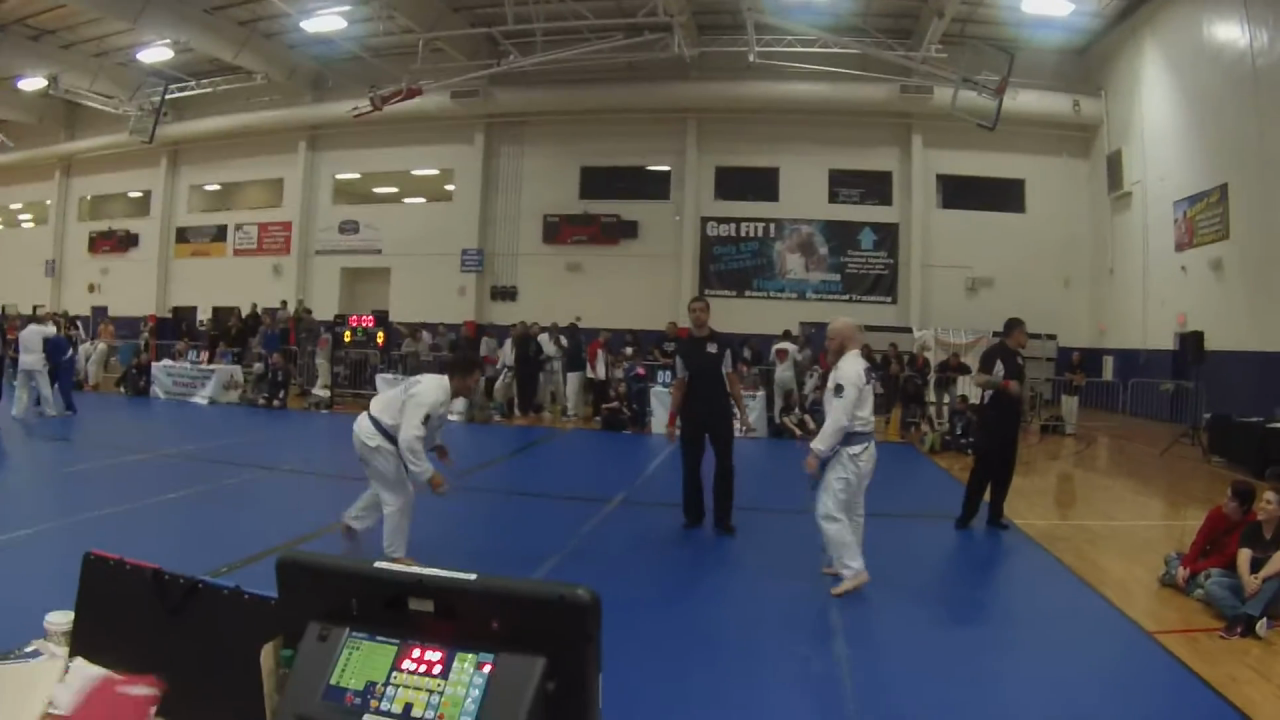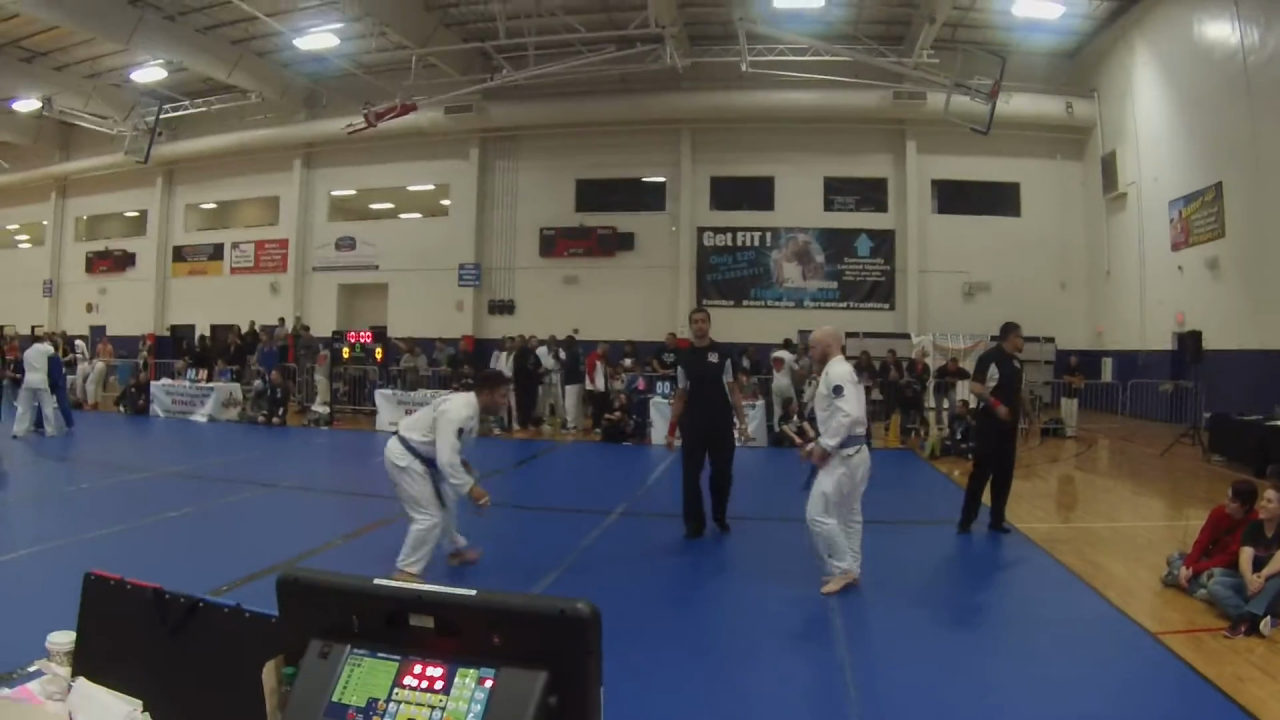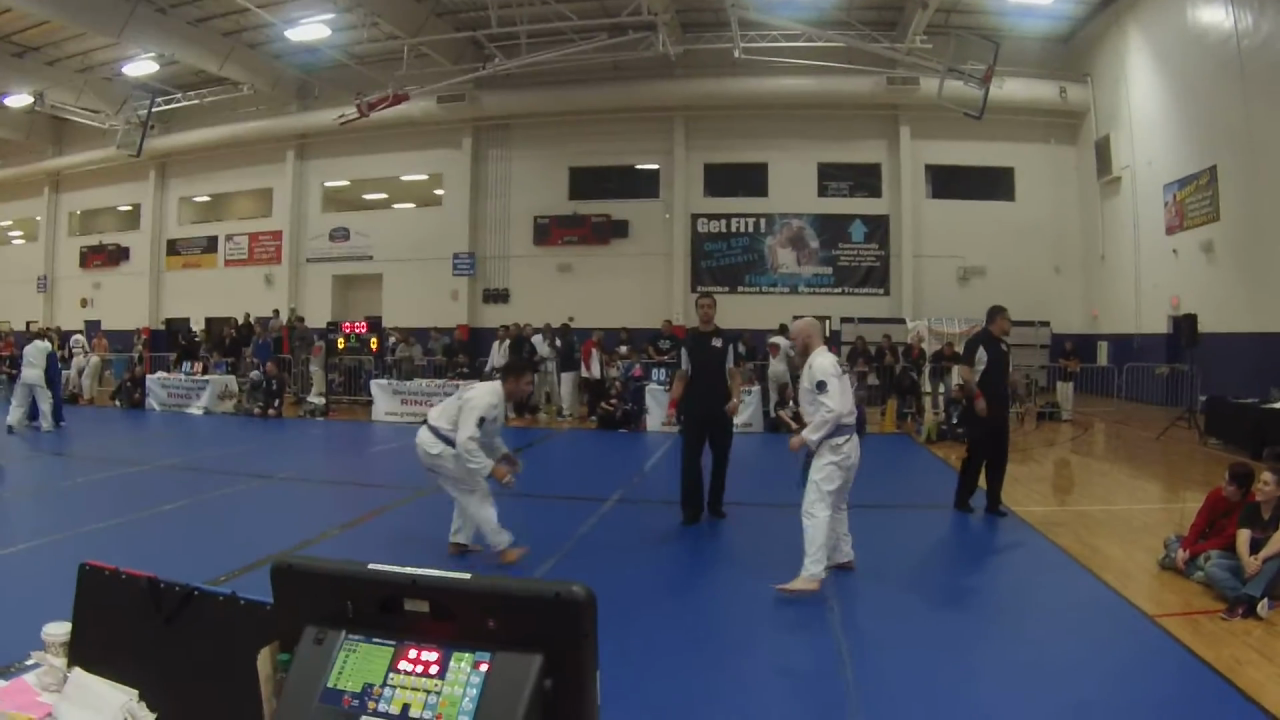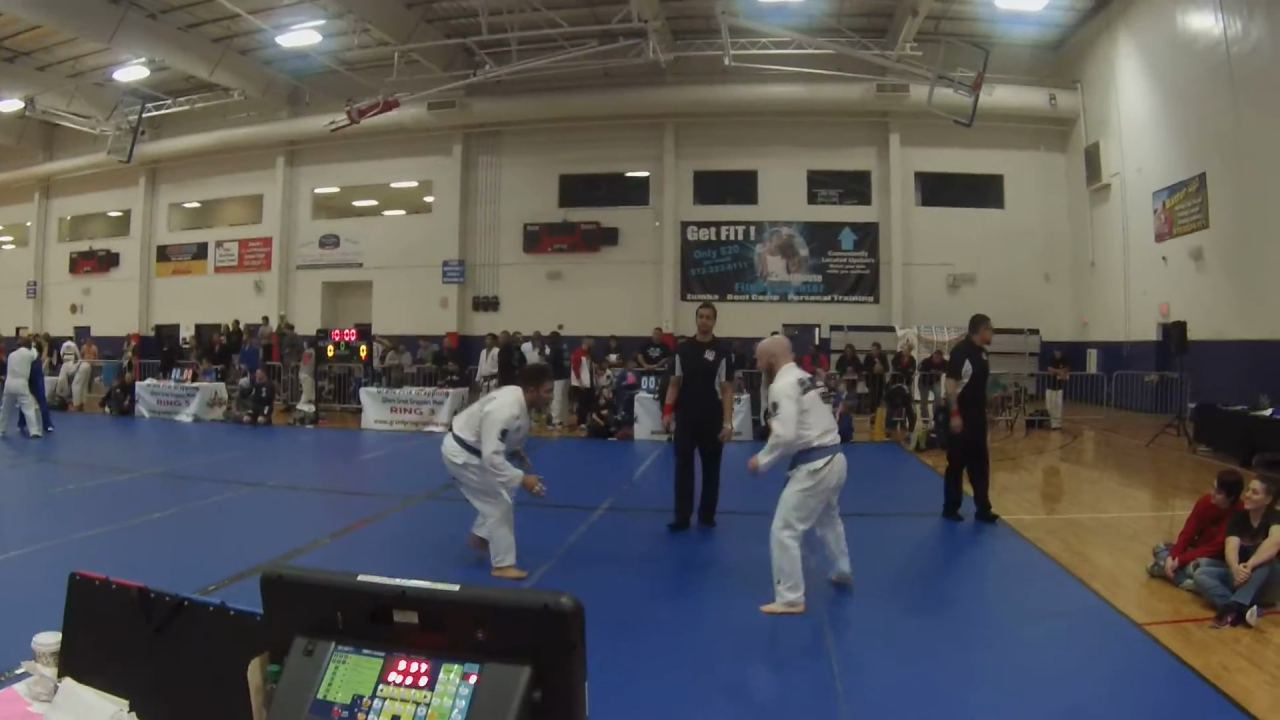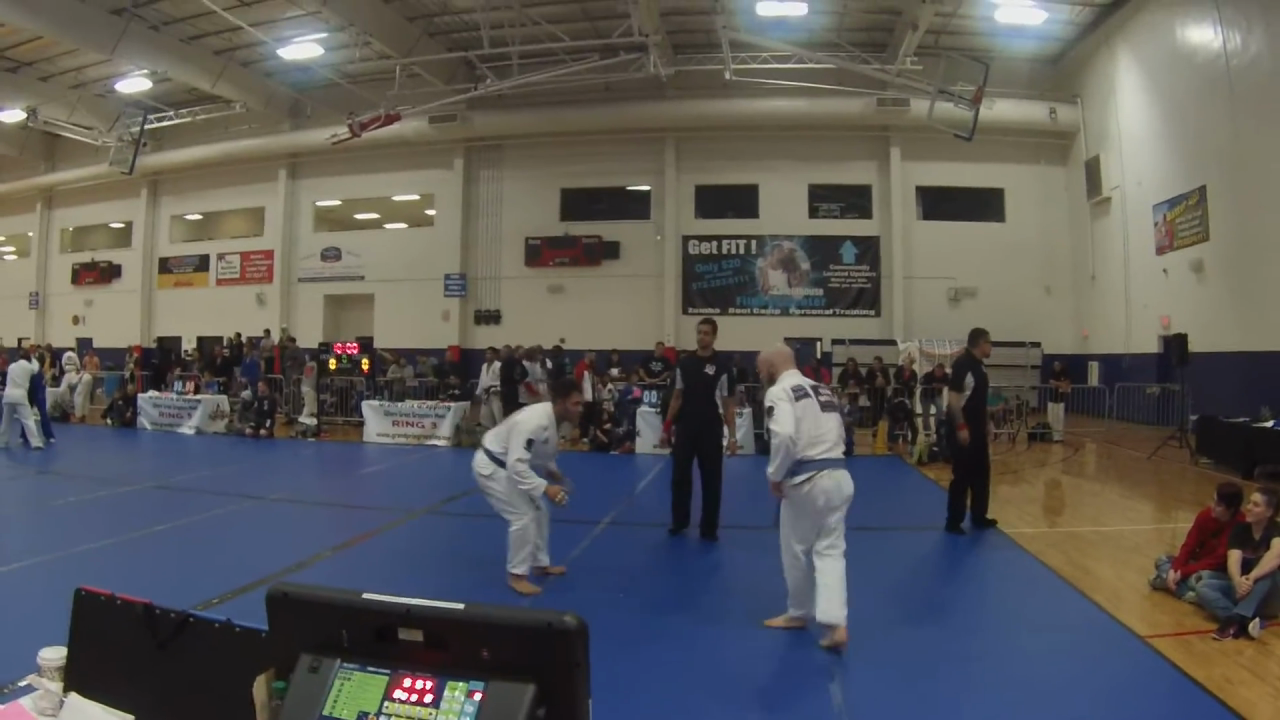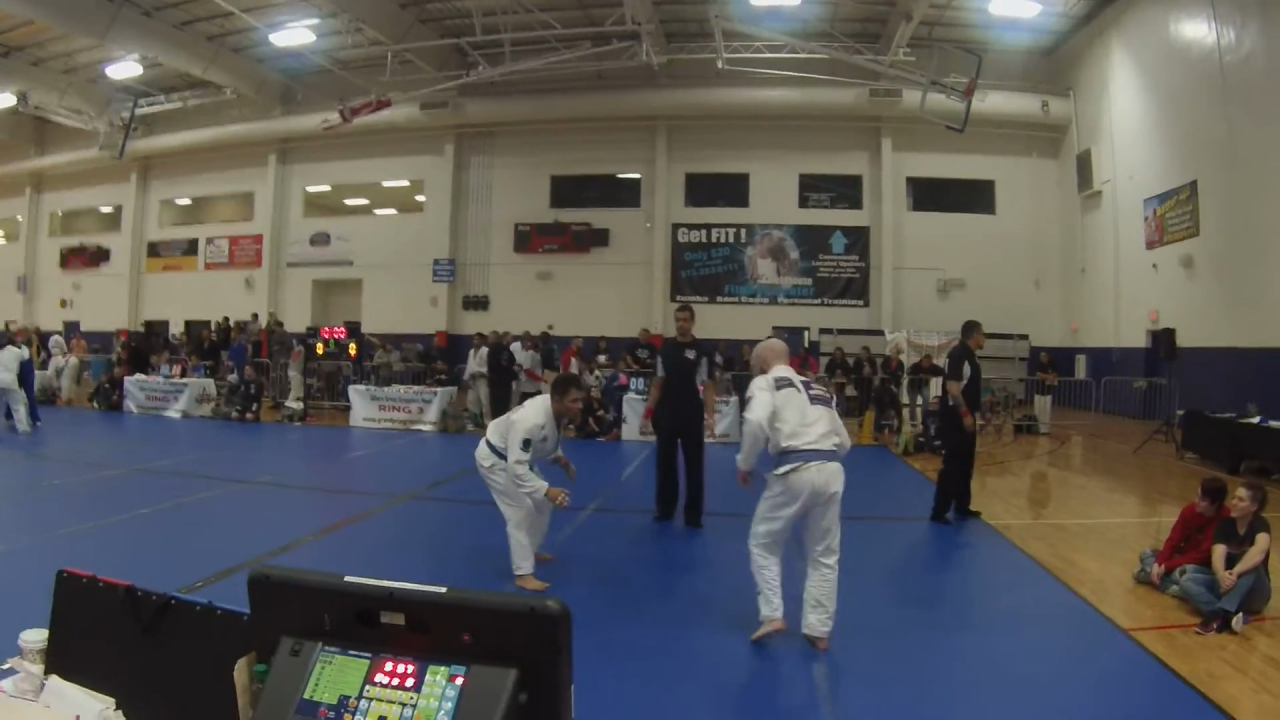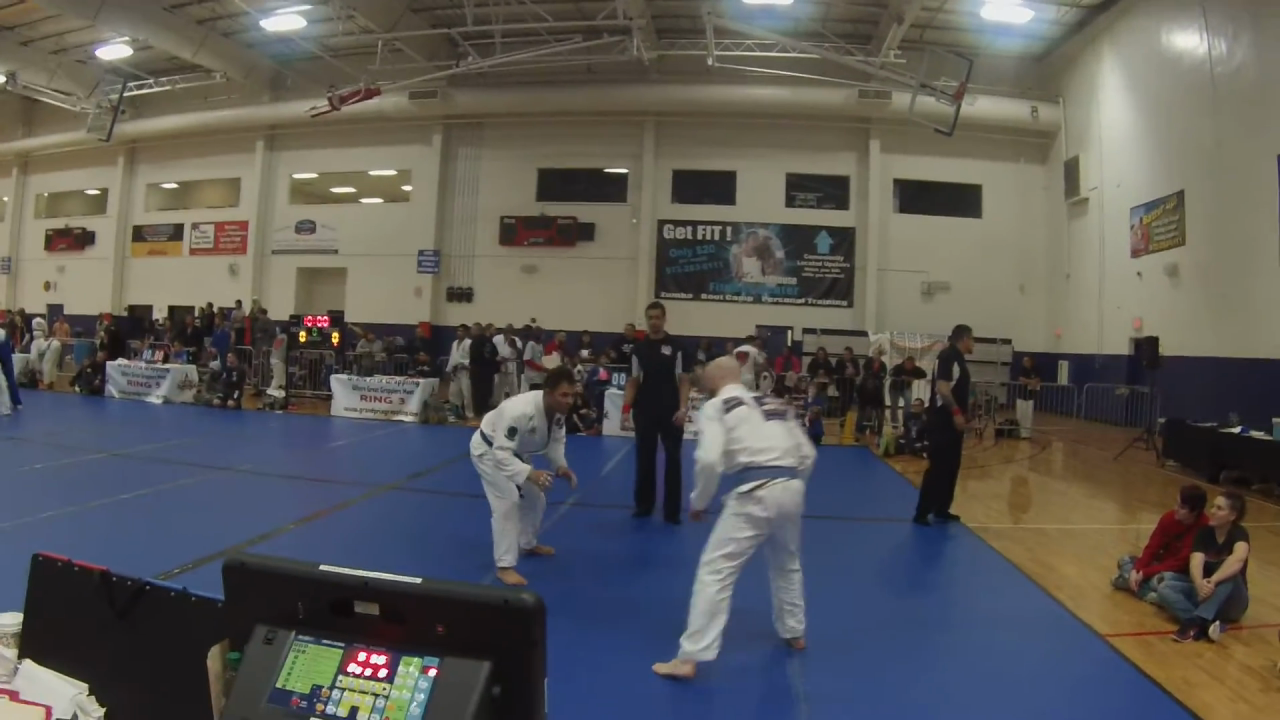
dt=0.3s
person 1, frame 1
left shoulder: (846, 369)
right shoulder: (862, 367)
left elbow: (839, 418)
left wrist: (816, 450)
right wrist: (825, 439)
left hip: (850, 451)
right hip: (862, 447)
left knee: (829, 513)
right knee: (851, 510)
left ankle: (854, 570)
right ankle: (848, 565)
person 1, frame 2
left shoulder: (836, 372)
right shoulder: (838, 371)
left elbow: (848, 415)
left wrist: (825, 445)
right wrist: (817, 444)
left hip: (845, 454)
right hip: (854, 452)
left knee: (818, 513)
right knee: (849, 516)
left ankle: (843, 569)
right ankle: (849, 570)
person 1, frame 3
left shoulder: (820, 364)
right shoulder: (825, 361)
left elbow: (833, 410)
left wrist: (805, 437)
right wrist: (809, 435)
left hip: (834, 444)
right hip: (844, 441)
left knee: (814, 505)
right knee: (836, 503)
left ankle: (811, 575)
right ankle: (842, 555)
person 1, frame 4
left shoulder: (782, 385)
right shoulder: (807, 379)
left elbow: (785, 435)
left wrist: (762, 460)
left hip: (813, 467)
right hip: (834, 460)
left knee: (785, 530)
right knee: (827, 519)
left ankle: (791, 599)
right ankle: (842, 571)
person 1, frame 5
left shoulder: (779, 392)
right shoulder: (824, 391)
left elbow: (784, 436)
left wrist: (775, 475)
left hip: (807, 480)
right hip: (840, 476)
left knee: (795, 551)
right knee: (830, 551)
left ankle: (798, 614)
right ankle: (835, 624)
person 1, frame 6
left shoulder: (764, 383)
right shoulder: (819, 390)
left elbow: (756, 423)
right elbow: (843, 442)
left wrist: (745, 464)
left hip: (794, 473)
right hip: (831, 471)
left knee: (763, 542)
right knee: (824, 555)
left ankle: (772, 615)
right ankle: (818, 630)
person 1, frame 7
left shoulder: (715, 408)
right shoulder: (776, 405)
left elbow: (710, 461)
right elbow: (807, 454)
left wrist: (698, 502)
left hip: (754, 493)
right hip: (791, 488)
left knee: (715, 571)
right knee: (787, 564)
left ankle: (690, 657)
right ankle: (794, 631)
person 2, frame 1
left shoulder: (722, 344)
right shoulder: (684, 348)
left elbow: (732, 380)
right elbow: (679, 386)
left wrist: (743, 412)
right wrist: (672, 420)
left hip: (720, 412)
right hip: (692, 413)
left knee: (724, 464)
right knee: (691, 466)
left ankle: (723, 519)
right ankle: (693, 515)
person 2, frame 2
left shoulder: (723, 354)
right shoulder: (685, 359)
left elbow: (733, 390)
right elbow: (680, 397)
left wrist: (742, 422)
right wrist: (671, 430)
left hip: (721, 423)
right hip: (693, 424)
left knee: (723, 473)
right knee: (691, 475)
left ankle: (719, 515)
right ankle: (695, 524)
person 2, frame 3
left shoulder: (726, 340)
right shoulder: (688, 342)
left elbow: (734, 375)
right elbow: (681, 377)
left wrist: (736, 399)
right wrist: (673, 405)
left hip: (720, 409)
right hip: (694, 409)
left knee: (721, 459)
right knee: (690, 460)
left ankle: (715, 505)
right ankle: (692, 510)
person 2, frame 4
left shoulder: (721, 352)
right shoulder: (683, 349)
left elbow: (726, 389)
right elbow: (674, 383)
left wrist: (727, 422)
right wrist: (667, 412)
left hip: (711, 418)
right hip: (685, 417)
left knee: (711, 468)
right knee: (683, 466)
left ankle: (706, 514)
right ankle: (682, 517)
person 2, frame 5
left shoulder: (722, 366)
right shoulder: (684, 363)
left elbow: (728, 404)
right elbow: (676, 397)
left wrist: (732, 436)
right wrist: (666, 427)
left hip: (710, 430)
right hip: (685, 428)
left knee: (711, 480)
right knee: (679, 476)
left ankle: (708, 528)
right ankle: (679, 521)
person 2, frame 6
left shoulder: (701, 352)
right shoulder: (665, 350)
left elbow: (708, 388)
right elbow: (657, 385)
left wrist: (710, 417)
right wrist: (648, 414)
left hip: (692, 416)
right hip: (666, 415)
left knee: (694, 465)
right knee: (665, 463)
left ankle: (693, 514)
right ankle: (665, 508)
person 2, frame 7
left shoulder: (676, 347)
right shoulder: (639, 348)
left elbow: (684, 382)
right elbow: (633, 382)
left wrist: (682, 409)
right wrist: (626, 409)
left hip: (670, 411)
right hip: (645, 411)
left knee: (674, 461)
right knee: (645, 459)
left ankle: (672, 510)
right ankle: (644, 505)
person 3, frame 1
left shoulder: (439, 386)
right shoulder: (431, 396)
right elbow: (409, 439)
left wrist: (436, 444)
right wrist: (429, 475)
left hip: (372, 430)
right hip: (374, 437)
left knee: (386, 489)
right knee: (399, 496)
left ankle: (352, 522)
right ankle: (395, 556)
person 3, frame 2
left shoulder: (466, 403)
right shoulder: (459, 412)
right elbow: (446, 458)
left wrist: (461, 462)
right wrist: (470, 487)
left hip: (414, 453)
right hip: (404, 458)
left knee: (445, 502)
right knee: (430, 516)
left ankle: (458, 550)
right ankle: (407, 570)
person 3, frame 3
left shoulder: (495, 393)
right shoulder: (484, 400)
left elbow: (487, 432)
right elbow: (466, 442)
left wrist: (503, 453)
right wrist: (492, 469)
left hip: (443, 441)
right hip: (436, 445)
left knee: (468, 492)
right knee: (477, 493)
left ankle: (458, 541)
right ankle: (503, 548)
person 3, frame 4
left shoulder: (517, 395)
right shoulder: (504, 411)
right elbow: (492, 457)
left wrist: (515, 451)
right wrist: (522, 479)
left hip: (470, 449)
right hip: (462, 454)
left knee: (497, 495)
right knee: (498, 506)
left ankle: (481, 535)
right ankle: (502, 565)
person 3, frame 5
left shoulder: (554, 416)
right shoulder: (532, 423)
left elbow: (545, 448)
right elbow: (517, 466)
left wrist: (551, 470)
right wrist: (545, 488)
left hip: (510, 464)
right hip: (491, 467)
left knee: (538, 511)
right knee: (523, 517)
left ankle: (540, 563)
right ankle: (517, 574)
person 3, frame 6
left shoulder: (557, 411)
right shoulder: (529, 420)
right elbow: (517, 468)
left wrist: (559, 456)
right wrist: (546, 490)
left hip: (517, 457)
right hip: (495, 459)
left knee: (542, 503)
right knee: (521, 512)
left ankle: (530, 550)
right ankle: (524, 574)
person 3, frame 7
left shoulder: (558, 409)
right shoulder: (518, 411)
left elbow: (556, 438)
right elbow: (501, 454)
left wrist: (561, 465)
right wrist: (531, 473)
left hip: (516, 451)
right hip: (489, 450)
left knee: (535, 498)
right knee: (507, 504)
left ankle: (527, 543)
right ankle: (505, 566)
person 4, frame 1
left shoulder: (1018, 358)
right shoulder: (994, 353)
right elbow: (979, 380)
left wrist: (1023, 416)
right wrist: (1005, 384)
left hip: (1011, 421)
right hip: (992, 420)
left knee: (1005, 470)
right knee: (983, 468)
left ankle: (995, 515)
right ankle: (966, 515)
person 4, frame 2
left shoulder: (1016, 362)
right shoulder: (989, 357)
right elbow: (974, 387)
right wrist: (995, 405)
left hip: (1009, 425)
right hip: (989, 424)
left knee: (1004, 473)
right knee: (981, 471)
left ankle: (997, 519)
right ankle: (967, 518)
person 4, frame 3
left shoulder: (1004, 345)
right shoulder: (977, 341)
left elbow: (1009, 377)
right elbow: (965, 372)
right wrist: (977, 396)
left hip: (1000, 409)
right hip: (980, 408)
left knee: (999, 457)
right knee: (976, 454)
left ankle: (993, 503)
right ankle: (962, 499)
person 4, frame 4
left shoulder: (981, 352)
right shoulder: (961, 351)
right elbow: (950, 385)
left wrist: (986, 410)
right wrist: (954, 414)
left hip: (977, 416)
right hip: (961, 418)
left knee: (980, 463)
right knee: (957, 463)
left ankle: (983, 509)
right ankle: (950, 509)
person 4, frame 5
left shoulder: (979, 364)
right shoulder: (962, 364)
right elbow: (953, 398)
left wrist: (985, 424)
right wrist: (960, 427)
left hip: (977, 428)
right hip: (963, 429)
left knee: (981, 473)
right knee: (962, 476)
left ankle: (978, 516)
right ankle: (953, 522)
person 4, frame 6
left shoulder: (970, 356)
right shoulder: (957, 355)
right elbow: (952, 388)
left wrist: (982, 411)
right wrist: (965, 414)
left hip: (966, 417)
right hip: (955, 419)
left knee: (966, 464)
right knee: (952, 465)
left ankle: (962, 506)
right ankle: (939, 511)
person 4, frame 7
left shoulder: (958, 358)
right shoulder: (948, 356)
right elbow: (942, 387)
left wrist: (962, 415)
right wrist: (956, 412)
left hip: (953, 420)
right hip: (943, 419)
left knee: (951, 466)
right knee: (939, 466)
left ankle: (941, 509)
right ankle: (922, 512)
